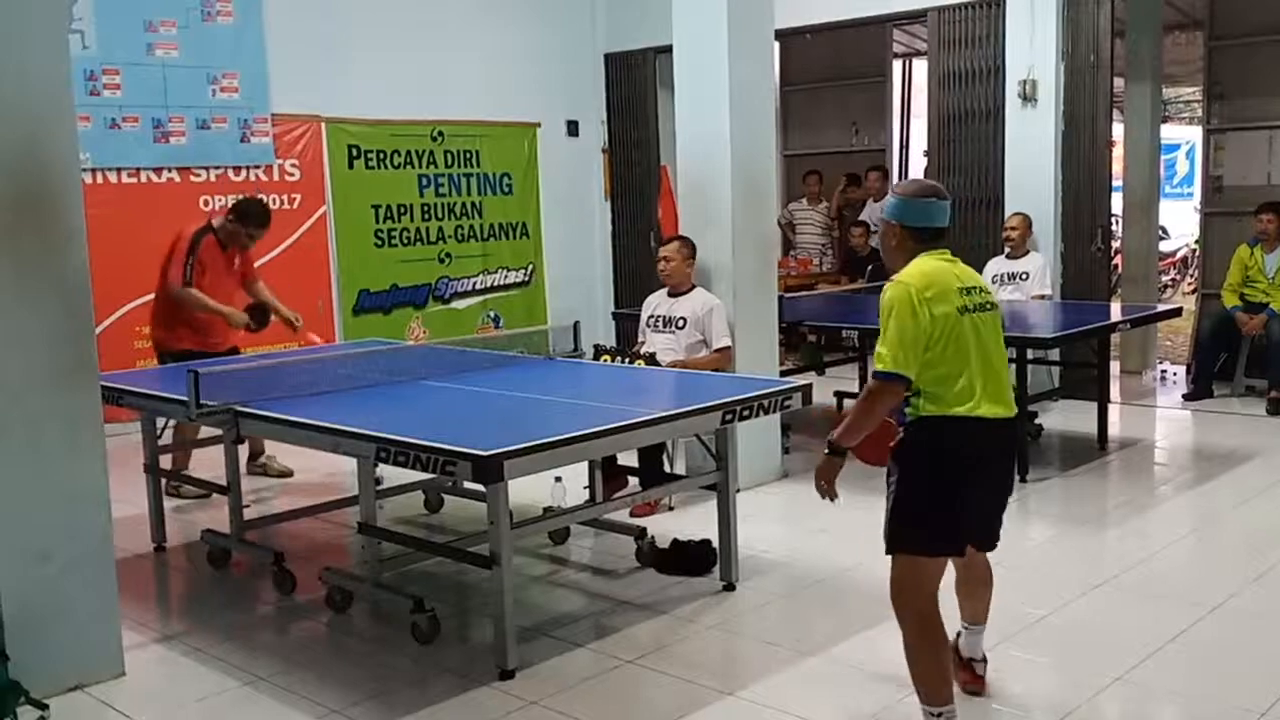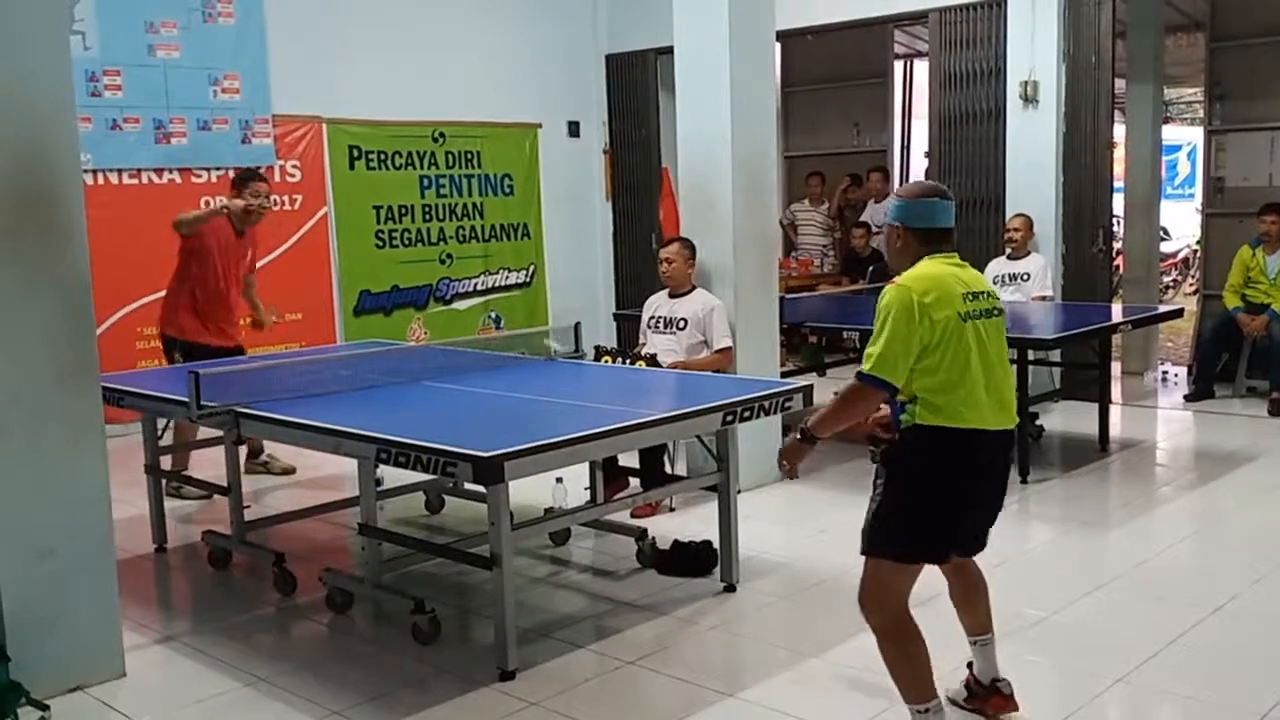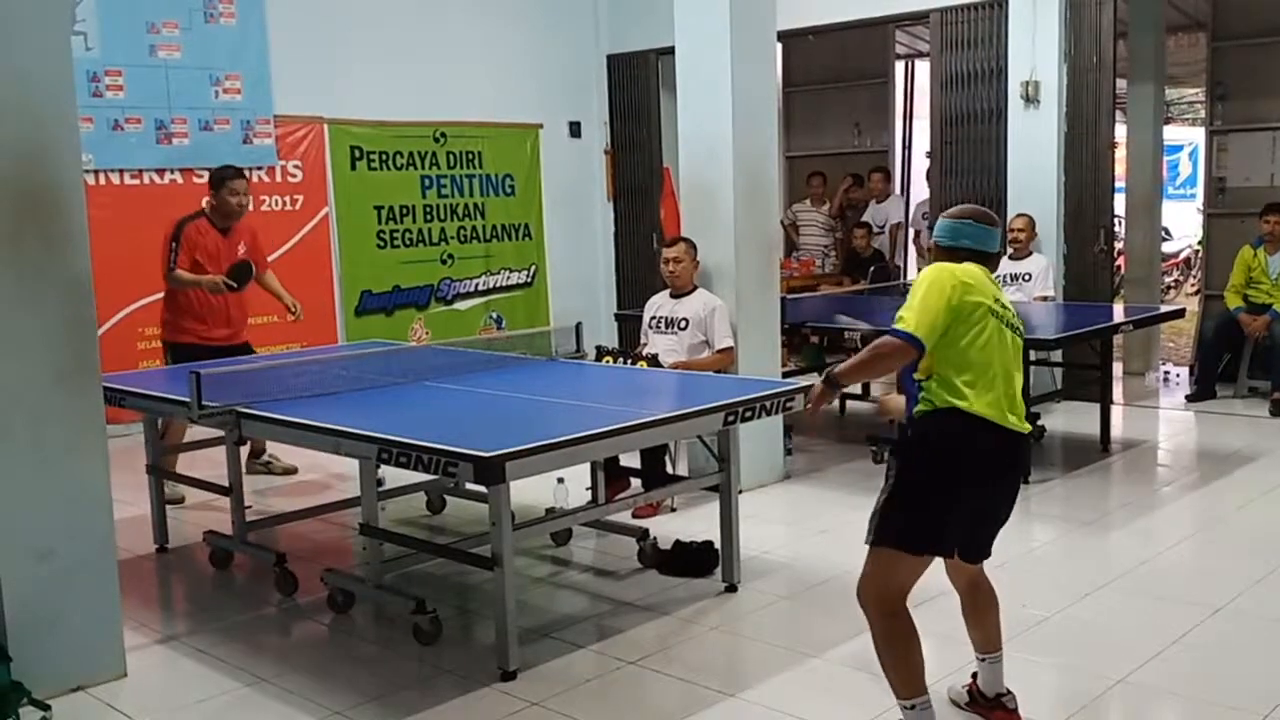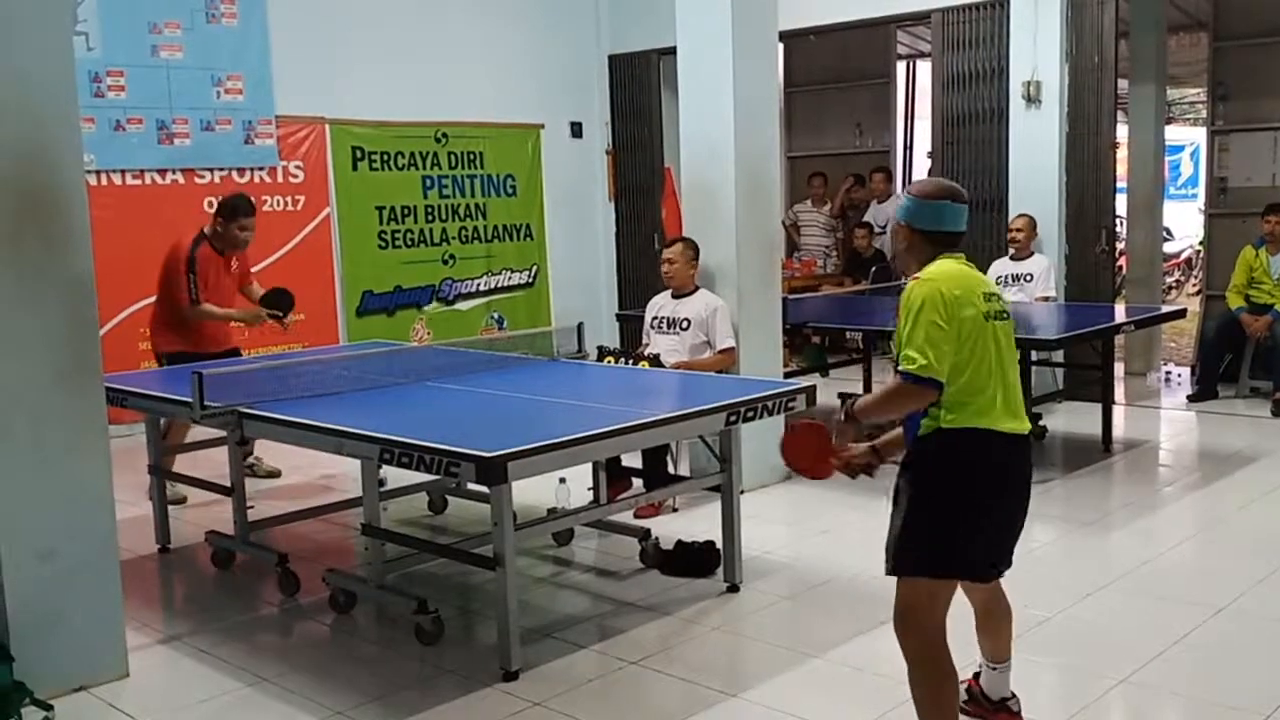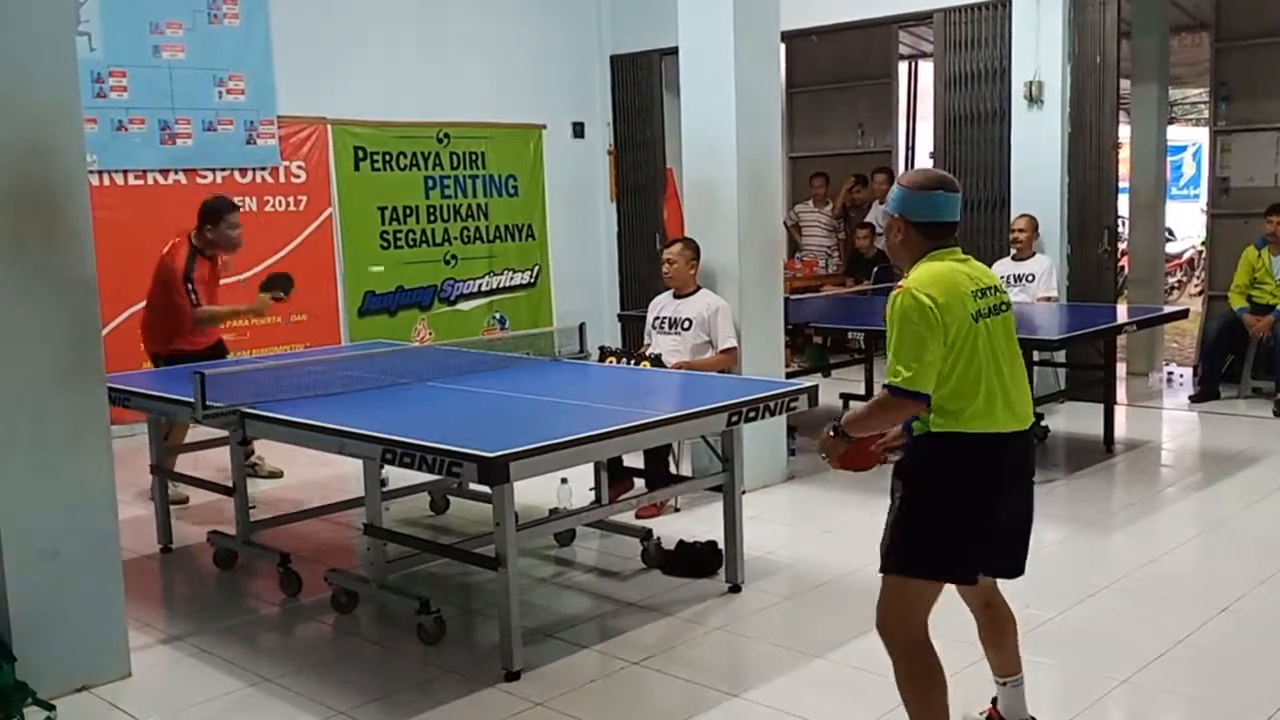
dt=0.4s
person 1, frame 1
left shoulder: (908, 286)
right shoulder: (973, 282)
left elbow: (891, 385)
left wrist: (837, 446)
right wrist: (916, 432)
left hip: (944, 446)
right hip: (996, 438)
left knee: (912, 597)
right knee: (971, 550)
right ankle: (970, 656)
person 1, frame 2
left shoulder: (910, 289)
right shoulder: (980, 285)
left elbow: (872, 388)
left wrist: (806, 435)
right wrist: (903, 415)
left hip: (938, 453)
right hip: (990, 447)
left knee: (881, 601)
right knee: (955, 557)
person 1, frame 3
left shoulder: (945, 278)
right shoulder: (1004, 308)
left elbow: (899, 348)
left wrist: (833, 379)
right wrist: (902, 404)
left hip: (951, 444)
right hip: (1007, 451)
left knee: (879, 595)
right knee: (964, 564)
person 1, frame 4
left shoulder: (929, 287)
right shoulder: (977, 284)
left elbow: (918, 388)
left wrist: (859, 409)
right wrist: (880, 449)
left hip: (958, 461)
right hip: (1008, 457)
left knee: (916, 622)
right knee: (980, 582)
person 1, frame 5
left shoulder: (917, 292)
right shoulder: (984, 278)
left elbow: (907, 397)
left wrist: (843, 428)
right wrist: (911, 430)
left hip: (954, 462)
right hip: (1009, 453)
left knee: (899, 623)
right knee: (980, 590)
person 2, frame 1
left shoulder: (238, 246)
right shoulder: (194, 241)
left elbow: (252, 282)
right elbow: (178, 290)
left wrist: (281, 310)
right wrist: (226, 313)
left hip: (219, 340)
right hip: (178, 339)
left ankle: (257, 458)
right ankle: (176, 477)
person 2, frame 2
left shoulder: (250, 234)
right shoulder: (211, 224)
right elbow: (179, 225)
left wrist: (257, 309)
right wrist: (223, 208)
left hip: (225, 333)
right hip: (186, 329)
left ankle: (256, 456)
right ankle: (177, 477)
person 2, frame 3
left shoulder: (246, 232)
right shoulder: (187, 229)
left elbow: (262, 271)
right elbow: (171, 275)
left wrist: (286, 298)
right wrist: (203, 281)
left hip: (232, 334)
right hip: (187, 334)
left ankle: (258, 456)
right ankle: (164, 477)
person 2, frame 4
left shoulder: (236, 249)
right shoulder: (191, 254)
left elbow: (247, 284)
right elbow: (193, 309)
left wrist: (270, 307)
right wrist: (240, 315)
left hip: (219, 341)
right hip: (177, 342)
left ankle: (246, 458)
person 2, frame 5
left shoulder: (210, 246)
right shoulder: (183, 265)
right elbow: (197, 315)
right wrist: (247, 309)
left hip: (205, 338)
right hip: (172, 343)
left ankle: (248, 458)
person 3, frame 1
left shoulder: (708, 304)
right shoulder: (652, 301)
left elbow: (724, 358)
left wrist: (686, 364)
left ankle: (652, 488)
right ankle: (611, 475)
person 3, frame 2
left shoulder: (708, 304)
right shoulder: (653, 302)
left elbow: (725, 358)
left wrist: (686, 365)
left ankle: (653, 489)
right ankle: (612, 476)
person 3, frame 3
left shoulder: (710, 305)
right shoulder: (654, 303)
left elbow: (727, 357)
left wrist: (688, 365)
left ankle: (655, 489)
right ankle: (613, 477)
person 3, frame 4
left shoulder: (711, 305)
right shoulder: (656, 303)
left elbow: (728, 358)
left wrist: (689, 366)
left ankle: (656, 489)
right ankle: (615, 477)
person 3, frame 5
left shoulder: (713, 305)
right shoulder: (657, 303)
left elbow: (730, 358)
left wrist: (690, 366)
left ankle: (658, 489)
right ankle: (617, 477)
person 4, frame 1
right shoulder: (1245, 250)
right elbow: (1229, 289)
right wrist: (1238, 314)
right hip: (1247, 306)
right knee: (1207, 326)
right ankle: (1203, 385)
person 4, frame 2
right shoulder: (1247, 251)
right elbow: (1231, 290)
right wrist: (1240, 315)
right hip: (1249, 307)
right knee: (1209, 328)
right ankle: (1204, 386)
person 4, frame 3
right shoulder: (1248, 251)
right elbow: (1232, 290)
right wrist: (1241, 315)
right hip: (1251, 307)
right knee: (1211, 328)
right ankle: (1206, 386)
person 4, frame 4
right shoulder: (1250, 252)
right elbow: (1234, 291)
right wrist: (1243, 315)
right hip: (1252, 307)
right knee: (1211, 328)
right ankle: (1207, 386)
person 4, frame 5
right shoulder: (1252, 252)
right elbow: (1236, 291)
right wrist: (1246, 316)
right hip: (1255, 307)
right knee: (1214, 328)
right ankle: (1209, 387)
